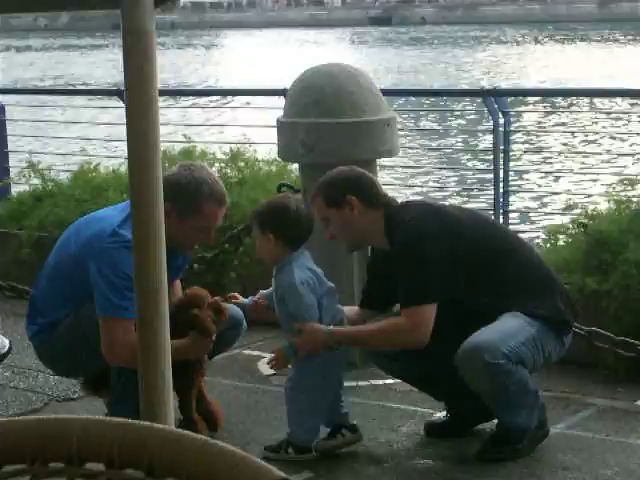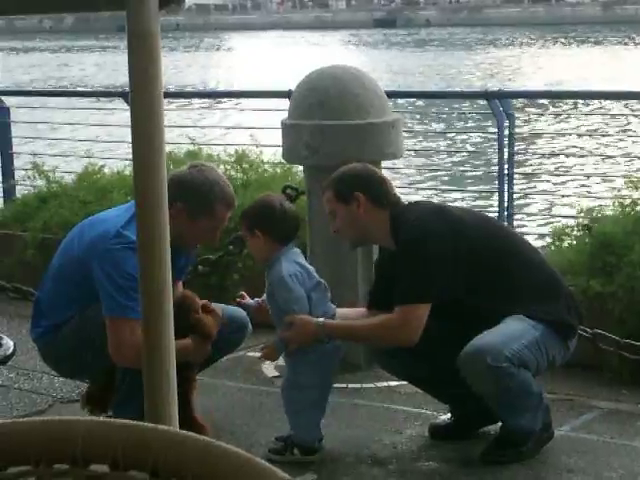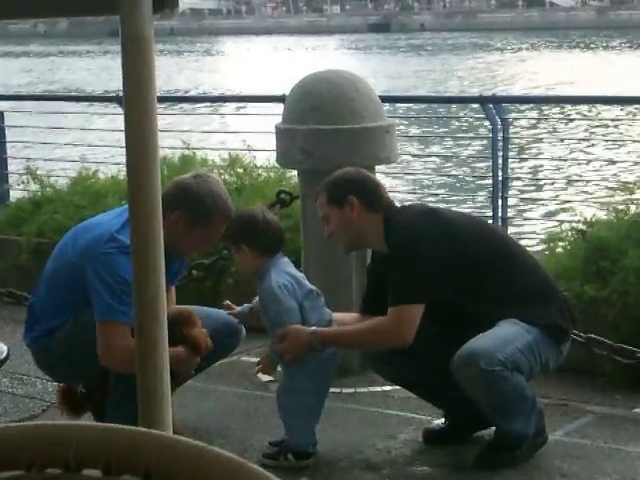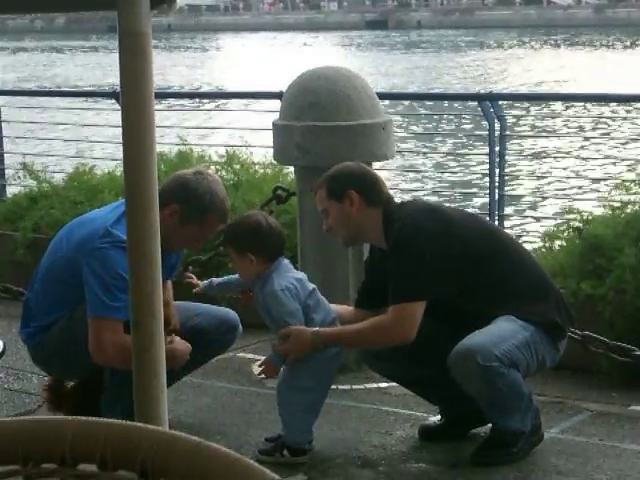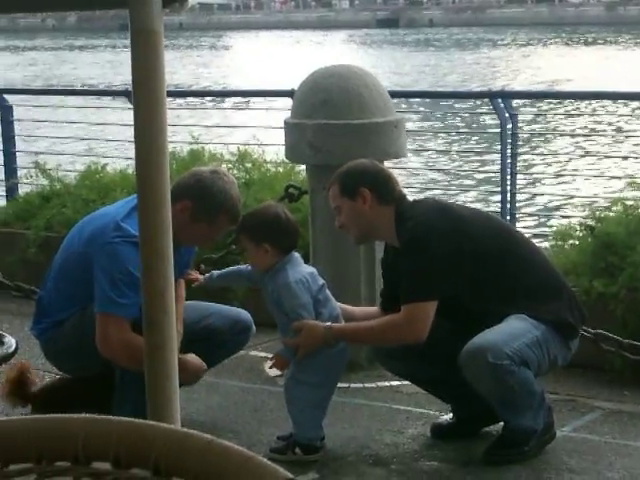
dt=0.5s
person 1, frame 1
left shoulder: (418, 230)
right shoulder: (388, 245)
left elbow: (416, 331)
right elbow: (367, 314)
left wrist: (329, 336)
left hip: (538, 317)
right hip: (479, 317)
left knee: (479, 353)
right knee: (384, 340)
left ankle: (527, 421)
right ankle: (470, 405)
person 1, frame 2
left shoulder: (423, 230)
right shoulder: (397, 243)
left elbow: (406, 329)
right elbow: (376, 315)
left wrist: (321, 329)
right wrist: (309, 313)
left hip: (543, 320)
right hip: (486, 318)
left knee: (482, 357)
right knee: (387, 344)
left ankle: (530, 424)
right ankle: (474, 407)
person 1, frame 3
left shoulder: (415, 232)
right shoulder: (389, 248)
left elbow: (400, 331)
right elbow: (369, 320)
left wrist: (314, 338)
left hip: (536, 324)
right hip: (477, 322)
left knee: (476, 360)
right knee: (380, 347)
left ankle: (525, 428)
right ankle: (467, 411)
person 1, frame 4
left shoulder: (415, 229)
right shoulder: (386, 245)
left elbow: (401, 328)
right elbow: (364, 315)
left wrist: (317, 338)
left hip: (534, 321)
right hip: (474, 321)
left knee: (473, 356)
right knee: (376, 344)
left ankle: (521, 425)
right ankle: (464, 408)
person 1, frame 5
left shoulder: (427, 228)
right shoulder: (400, 241)
left elbow: (413, 327)
right elbow: (390, 315)
left wrist: (329, 334)
left hip: (545, 320)
right hip: (485, 319)
left knee: (484, 355)
right knee: (388, 342)
left ankle: (533, 422)
right ankle: (476, 406)
person 2, frame 1
left shoulder: (294, 278)
right shoulder: (292, 263)
left elbow: (309, 323)
right elbow: (277, 293)
left wrist: (288, 352)
right wrist: (250, 302)
left knee: (301, 391)
right knee: (320, 390)
left ankle: (301, 444)
right ankle: (342, 427)
person 2, frame 2
left shoulder: (284, 273)
right shoulder: (287, 260)
left wrist: (278, 346)
right wrist: (254, 304)
left hip: (314, 345)
right hip: (316, 342)
left knee: (299, 391)
right knee: (299, 391)
left ankle: (306, 445)
right ankle: (306, 435)
person 2, frame 3
left shoulder: (275, 285)
right shoulder: (277, 268)
left wrist: (273, 358)
right wrist: (243, 310)
left hip: (313, 351)
left knee: (293, 396)
right knee: (297, 395)
left ankle: (299, 450)
right ankle: (300, 439)
person 2, frame 4
left shoulder: (278, 289)
right shoulder: (270, 272)
right elbow: (240, 281)
left wrist: (275, 360)
right wrist: (208, 286)
left hip: (319, 347)
left knee: (294, 392)
right knee: (291, 391)
left ankle: (296, 446)
right ankle: (296, 435)
person 2, frame 5
left shoulder: (290, 281)
right shoulder: (274, 269)
right elbow: (243, 274)
left wrist: (287, 353)
right wrist: (208, 279)
left hip: (323, 344)
left knee: (300, 388)
right knee: (298, 387)
left ankle: (307, 444)
right ankle: (309, 433)
person 3, frame 1
left shoulder: (175, 230)
right shoulder: (118, 245)
left elbow: (171, 283)
right elbow: (117, 349)
right wrist: (186, 347)
left knee: (230, 321)
left ankle: (135, 387)
right ankle: (124, 418)
person 3, frame 2
left shoulder: (179, 231)
right shoulder: (123, 246)
left elbow: (173, 285)
right elbow: (125, 350)
right wrist: (189, 348)
left hip: (121, 320)
left knee: (235, 324)
right ankle: (129, 419)
person 3, frame 3
left shoulder: (170, 234)
right shoulder: (117, 251)
left elbow: (166, 288)
right elbow: (114, 353)
right wrist: (178, 358)
left knee: (228, 329)
left ankle: (134, 394)
right ankle: (122, 424)
person 3, frame 4
left shoulder: (165, 228)
right shoulder: (111, 246)
left elbow: (163, 282)
right elbow: (105, 348)
left wrist: (169, 335)
right wrist: (171, 354)
left hip: (109, 318)
left knee: (225, 325)
left ankle: (130, 389)
right ankle: (120, 419)
person 3, frame 5
left shoulder: (178, 223)
right shoulder: (124, 241)
left elbow: (177, 280)
right elbow: (110, 342)
left wrist: (174, 336)
right wrist: (180, 365)
left hip: (126, 318)
left knee: (237, 325)
right ankle: (130, 417)
